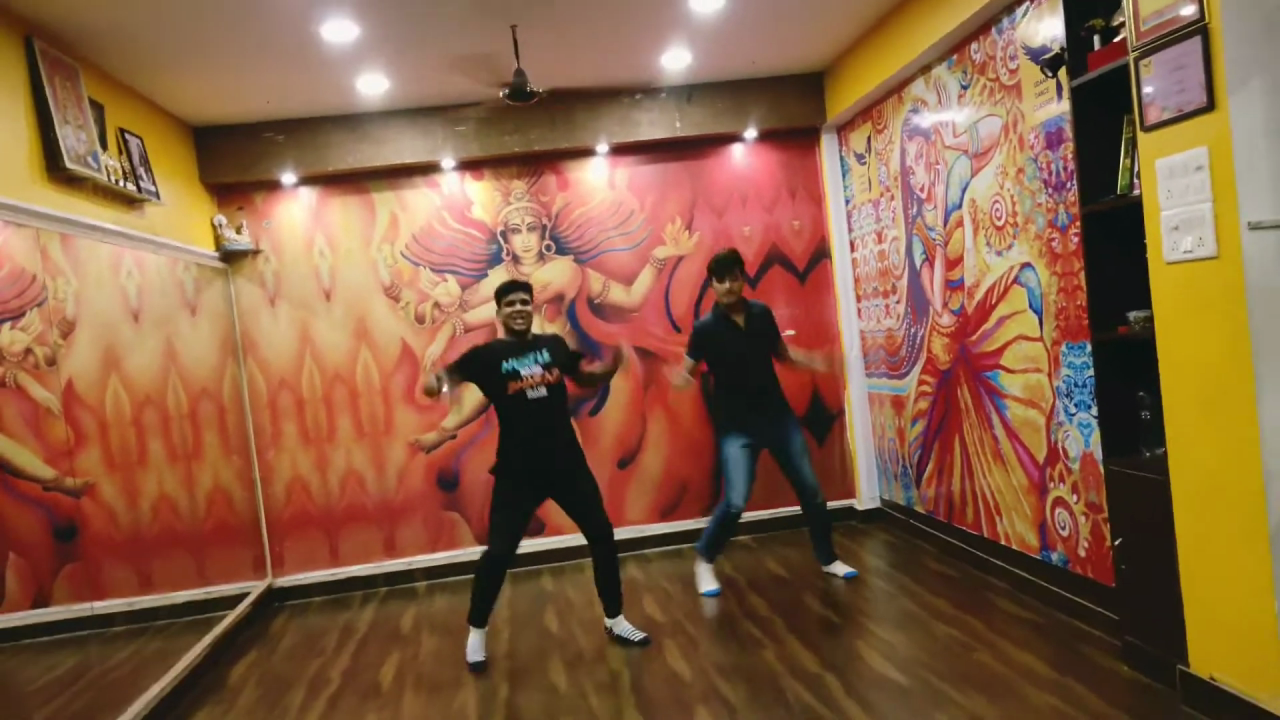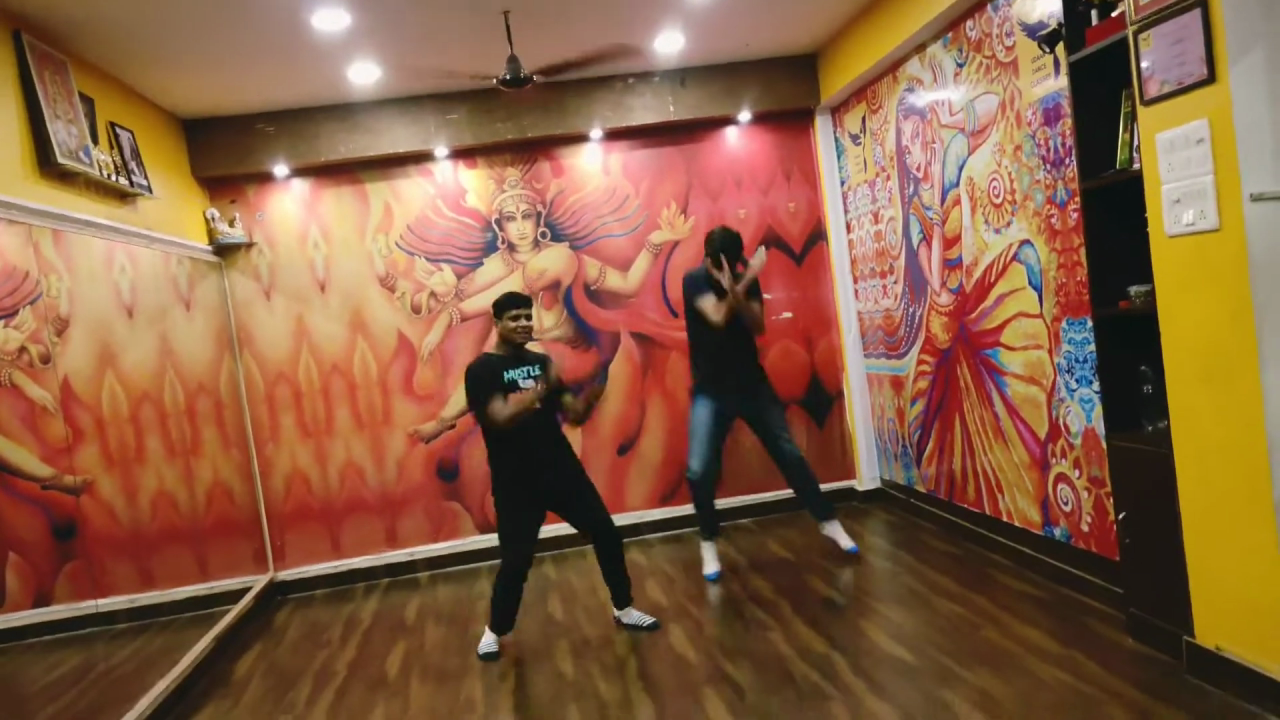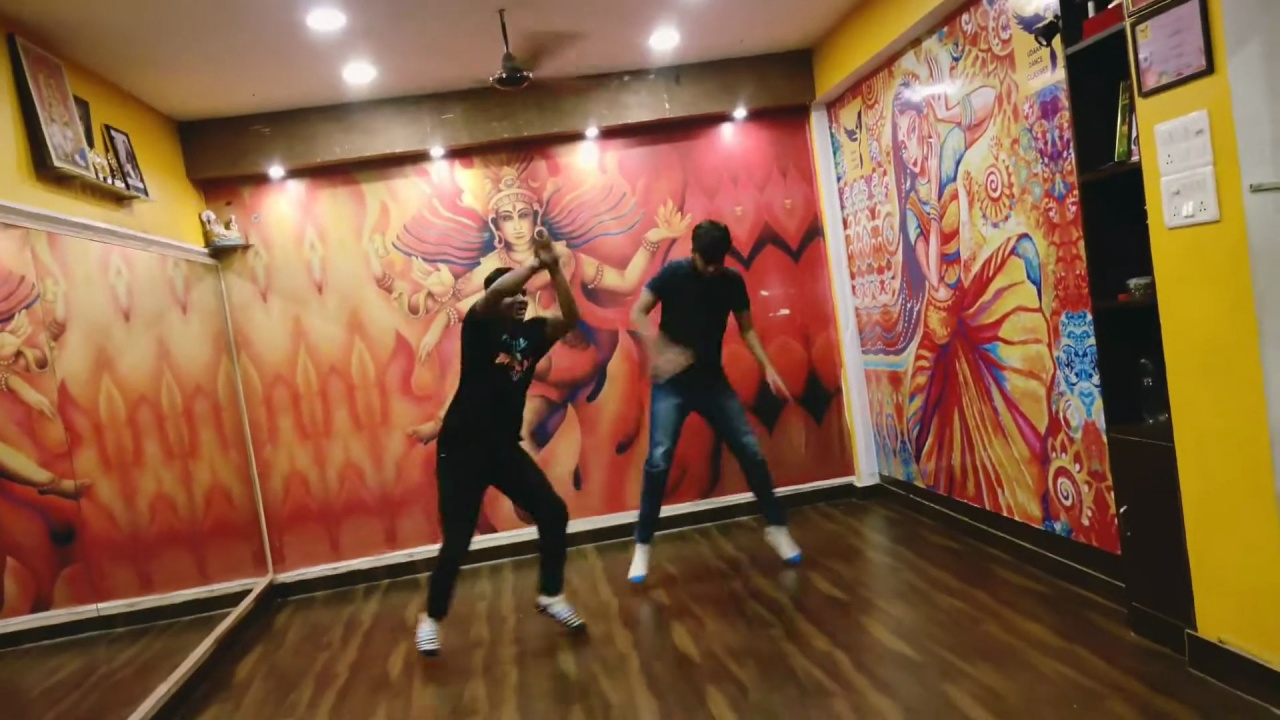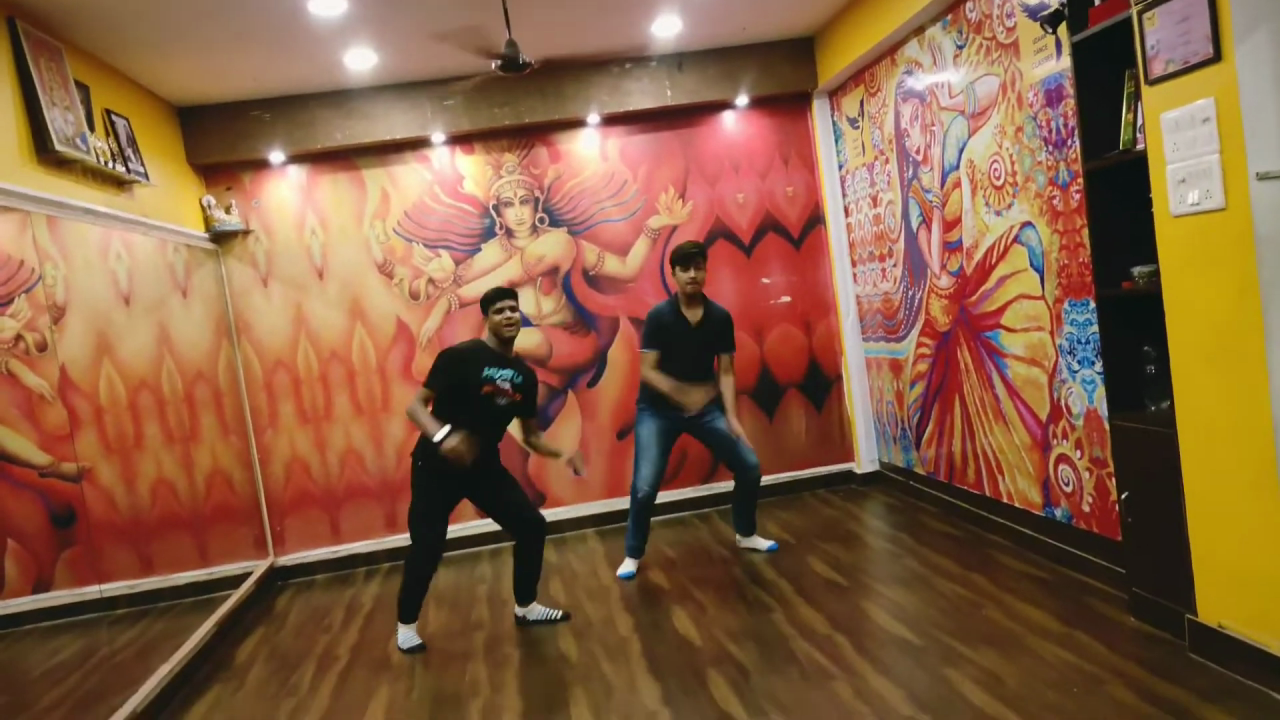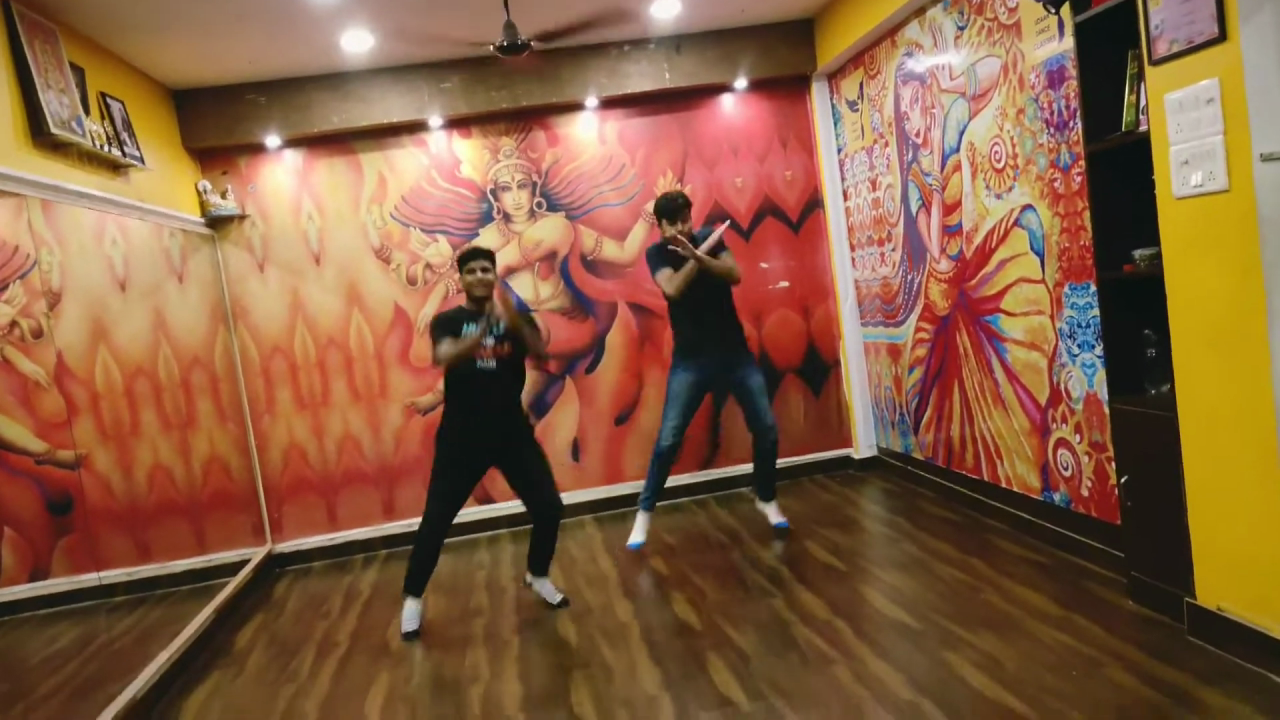
dt=0.2s
person 1, frame 1
left shoulder: (956, 176)
right shoulder: (917, 225)
left elbow: (996, 126)
right elbow: (934, 289)
left wrist: (950, 141)
left hip: (974, 316)
right hip: (942, 334)
person 1, frame 2
left shoulder: (953, 160)
right shoulder: (915, 204)
left elbow: (992, 104)
right elbow: (933, 271)
left hip: (975, 292)
right hip: (942, 311)
person 1, frame 3
left shoulder: (949, 153)
right shoulder: (913, 202)
left elbow: (989, 98)
right elbow: (931, 271)
left wrist: (946, 112)
right wrist: (935, 227)
left hip: (974, 288)
right hip: (941, 309)
person 1, frame 4
left shoulder: (953, 138)
right shoulder: (915, 189)
left elbow: (993, 85)
right elbow: (935, 261)
left wrist: (949, 98)
left hip: (978, 271)
right hip: (943, 297)
person 1, frame 5
left shoulder: (952, 120)
right shoulder: (913, 172)
left elbow: (993, 68)
right elbow: (933, 245)
left wrist: (949, 85)
left hip: (976, 254)
right hip: (941, 279)
person 2, frame 1
left shoulder: (553, 345)
right shoulder: (484, 357)
left elbow: (588, 378)
right elbow: (438, 380)
left wrist: (612, 364)
right wrist: (434, 384)
left hip: (566, 460)
right hip: (517, 468)
left knee: (602, 537)
right knee: (498, 553)
left ankle: (615, 617)
right ankle: (477, 630)
person 2, frame 2
left shoulder: (539, 362)
right shoulder: (481, 371)
left elbow: (567, 414)
right elbow: (498, 417)
left wrist: (585, 405)
right wrist: (537, 392)
left hip: (561, 469)
right hip: (515, 480)
left knee: (606, 534)
right knee: (518, 561)
left ankle: (624, 607)
right ankle: (495, 631)
person 2, frame 3
left shoulder: (534, 332)
right shoulder: (480, 323)
left elbow: (570, 320)
right elbow: (493, 296)
left wrist: (554, 267)
right wrist: (532, 262)
left hip: (505, 449)
right hip: (462, 449)
left knee: (554, 514)
right knee: (458, 542)
left ankle: (551, 596)
right ankle: (432, 619)
person 2, frame 4
left shoulder: (525, 374)
right shoulder: (459, 356)
left elbow: (530, 432)
right elbow: (416, 406)
left wrist: (558, 452)
right wrist: (440, 435)
left hip: (485, 467)
right hip: (438, 468)
left knee: (532, 528)
right knee: (426, 550)
left ankle: (526, 606)
right ankle: (406, 623)
person 2, frame 5
left shoulder: (518, 323)
right shoulder: (444, 322)
left elbow: (541, 354)
right elbow: (445, 356)
left wrist: (513, 325)
right wrist: (485, 317)
left hip: (513, 435)
right hip: (461, 440)
left knee: (549, 508)
right knee: (435, 523)
left ankle: (538, 576)
right ankle: (413, 598)
person 3, frame 1
left shoulder: (762, 313)
right shoulder: (706, 328)
left elbow: (781, 352)
right elbow: (687, 374)
left wrist: (809, 361)
right wrist: (681, 379)
left hip: (777, 416)
right hip: (735, 427)
left knee: (810, 491)
right knee: (735, 503)
left ankle: (828, 558)
right ankle: (705, 559)
person 3, frame 2
left shoulder: (747, 279)
right shoulder: (694, 281)
left elbow: (759, 327)
right elbow: (718, 317)
left wrist: (737, 291)
right wrist: (745, 283)
left hip: (752, 387)
right hip: (710, 393)
left knee: (790, 457)
right knee: (699, 471)
left ankle: (828, 521)
right ankle: (710, 542)
person 3, frame 3
left shoulder: (734, 282)
right shoulder: (676, 275)
left elbow: (747, 329)
right elbow: (638, 312)
left wrist: (767, 368)
right wrist: (661, 350)
left hip: (713, 383)
right hip: (672, 383)
left knee: (752, 454)
right knee: (659, 461)
left ankle: (775, 527)
right ankle: (643, 546)
person 3, frame 4
left shoulder: (720, 317)
right shoulder: (659, 316)
left elbow: (726, 371)
right elbow: (647, 371)
left wrist: (732, 418)
right wrist: (681, 394)
left hip: (706, 405)
right hip: (658, 409)
left knee: (748, 466)
right knee: (645, 488)
left ankle: (745, 533)
right ankle: (632, 556)
person 3, frame 5
left shoulder: (707, 240)
right shoulder: (657, 253)
left elbow: (733, 276)
right elbow: (672, 289)
left wrist: (701, 255)
right wrist: (704, 252)
left hip: (734, 352)
right hip: (690, 361)
left knee: (766, 429)
right knee: (668, 440)
left ankle: (766, 500)
right ankle: (645, 513)
person 4, frame 1
left shoulder: (567, 270)
right shoulder: (498, 280)
left elbow: (632, 298)
right elbow: (438, 312)
left wrist: (659, 257)
left ankle: (447, 430)
person 4, frame 2
left shoulder: (563, 255)
right shoulder: (491, 268)
left elbow: (625, 285)
left wrist: (653, 244)
left hip: (573, 359)
left ankle: (445, 419)
person 4, frame 3
left shoulder: (560, 257)
right shoulder: (489, 267)
left elbow: (624, 282)
left wrist: (652, 240)
left hip: (569, 357)
right hip: (532, 375)
person 4, frame 4
left shoulder: (558, 243)
right shoulder: (488, 253)
left elbow: (626, 268)
left wrist: (653, 227)
left hip: (571, 348)
right hip: (529, 363)
left knee: (509, 345)
right knee: (513, 423)
person 4, frame 5
left shoulder: (555, 225)
right shoulder: (490, 237)
left elbow: (624, 254)
left wrist: (647, 213)
left hip: (568, 329)
left ankle: (443, 394)
